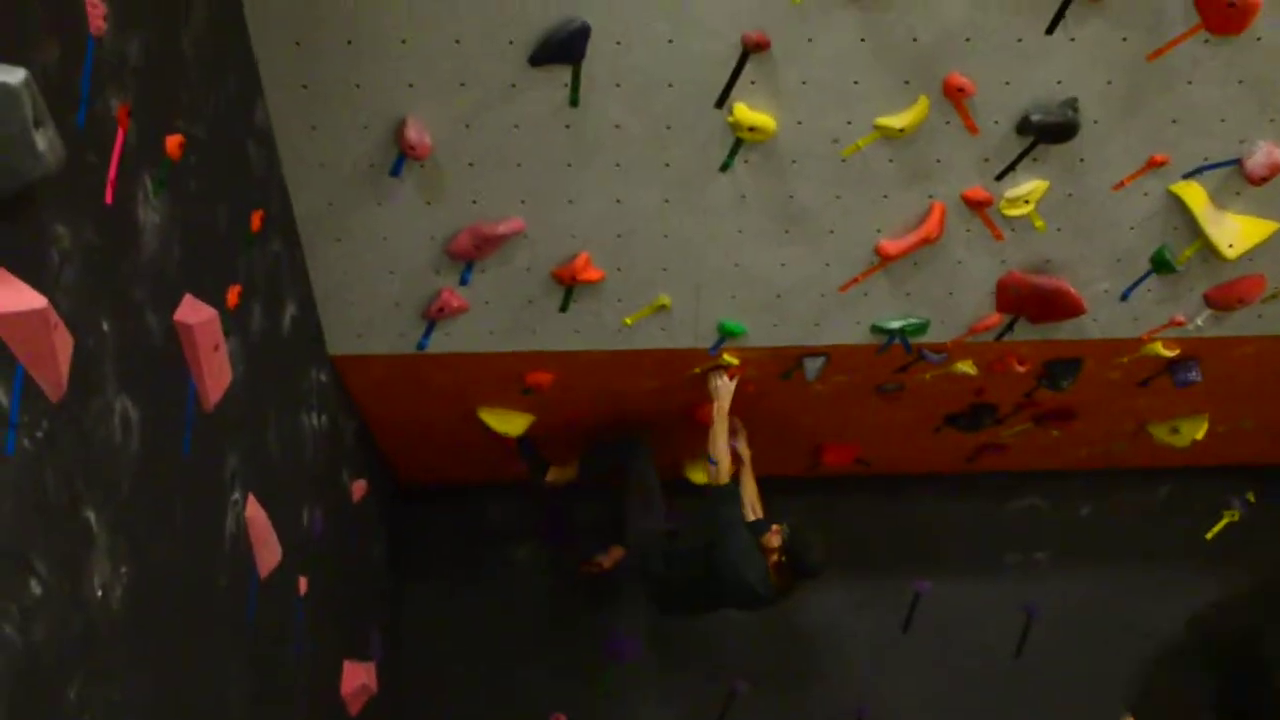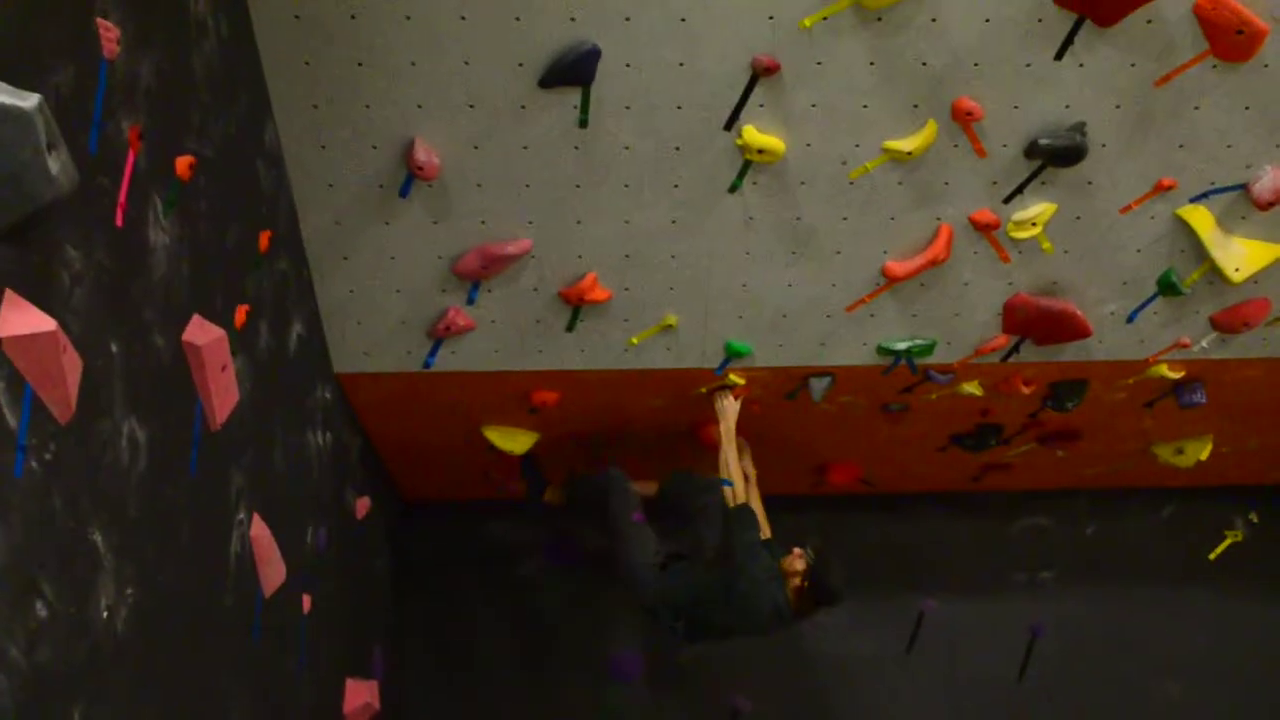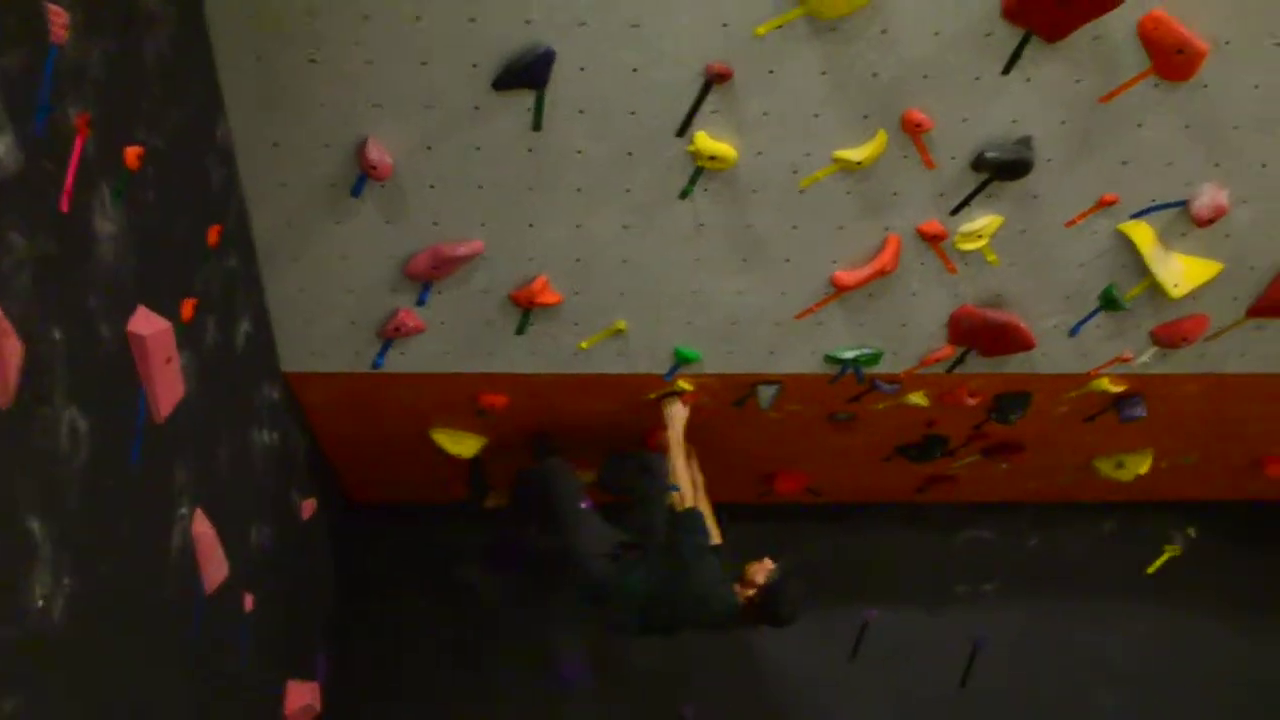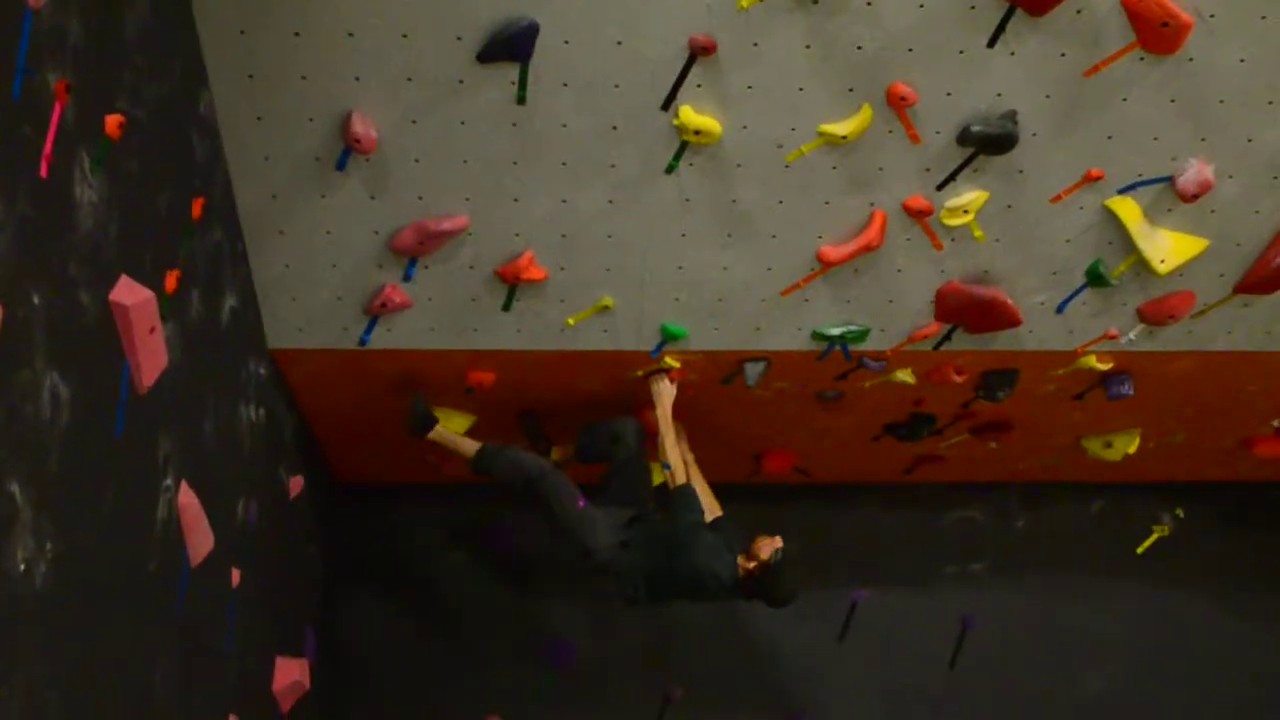
dt=0.5s
person 1, frame 1
left shoulder: (739, 562)
right shoulder: (767, 577)
left elbow: (720, 477)
right elbow: (753, 514)
left wrist: (721, 405)
right wrist: (744, 455)
left hip: (655, 564)
right hip: (675, 552)
left knee: (633, 453)
left ankle: (550, 474)
right ankle: (617, 553)
person 1, frame 2
left shoulder: (760, 588)
right shoulder: (778, 589)
left elbow: (737, 504)
right elbow: (762, 536)
left wrist: (727, 428)
right wrist: (750, 474)
left hip: (660, 581)
right hip: (694, 567)
left knee: (612, 482)
person 1, frame 3
left shoulder: (706, 587)
right shoulder: (732, 585)
left elbow: (683, 504)
right elbow: (714, 541)
left wrist: (675, 431)
right wrist: (698, 482)
left hip: (611, 569)
right hip: (645, 556)
left knee: (554, 471)
right knee: (655, 467)
left ankle: (510, 500)
person 1, frame 4
left shoulder: (707, 564)
right shoulder: (732, 546)
left elbow: (676, 481)
right elbow: (714, 514)
left wrist: (664, 408)
right wrist: (688, 456)
left hip: (618, 547)
right hip: (642, 522)
left knee: (539, 472)
right knee: (626, 430)
left ankle: (435, 432)
right ankle: (552, 453)
